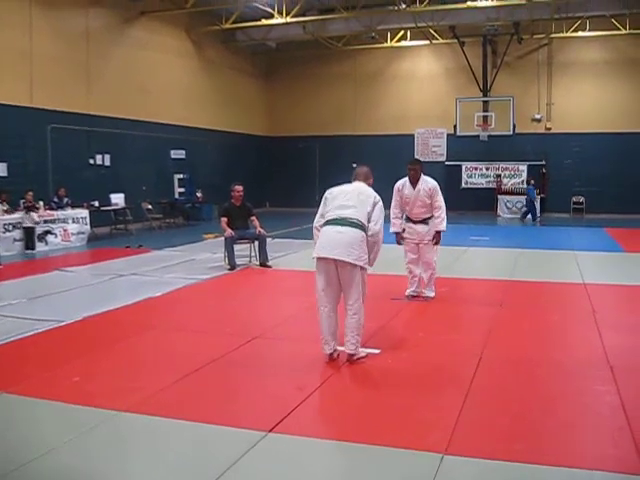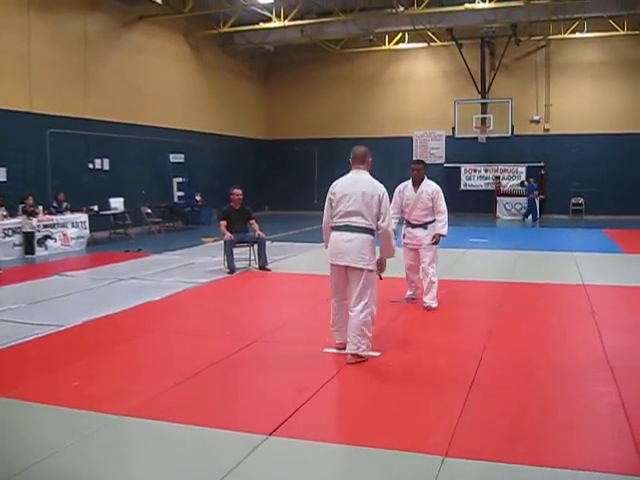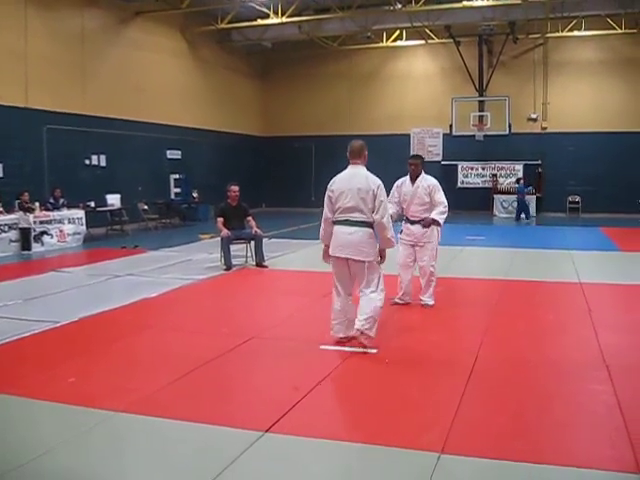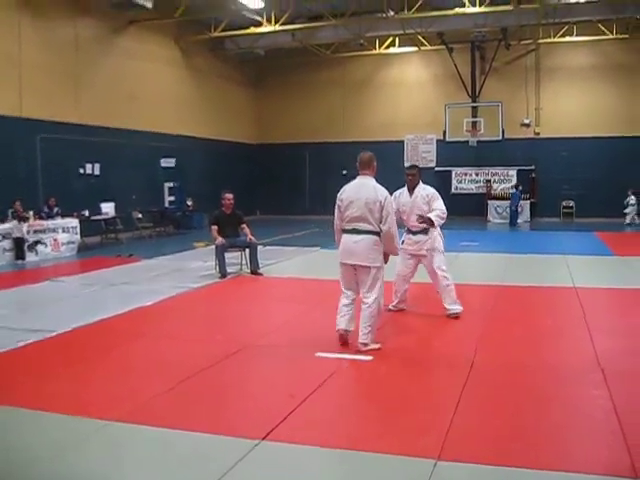
dt=0.4s
person 1, frame 1
left shoulder: (333, 191)
right shoulder: (373, 196)
left elbow: (317, 223)
right elbow: (375, 232)
left wrist: (322, 248)
right wrist: (368, 260)
left hip: (327, 241)
right hip: (354, 243)
left knee: (327, 300)
right knee: (354, 301)
left ankle: (330, 349)
right ankle: (352, 350)
person 1, frame 2
left shoulder: (336, 185)
right shoulder: (377, 188)
left elbow: (326, 221)
right elbow: (385, 226)
right wrist: (384, 255)
left hip: (338, 243)
right hip: (362, 245)
left knee: (339, 297)
right knee: (361, 301)
left ankle: (340, 339)
right ankle: (356, 350)
person 1, frame 3
left shoulder: (335, 181)
right shoulder: (374, 182)
left elbow: (327, 216)
right elbow: (381, 218)
left wrist: (326, 243)
right wrist: (384, 245)
left hip: (339, 238)
right hip: (363, 238)
left knee: (341, 290)
right knee: (371, 289)
left ankle: (342, 332)
right ankle: (361, 330)
person 1, frame 4
left shoulder: (345, 190)
right shoulder: (381, 192)
left elbow: (337, 223)
right elbow: (388, 226)
right wrist: (388, 250)
left hip: (348, 244)
right hip: (370, 246)
left knee: (348, 292)
right knee: (371, 295)
left ankle: (343, 328)
right ankle: (365, 340)
person 2, frame 1
left shoulder: (431, 184)
right shoulder: (400, 185)
left elbow: (439, 208)
right elbow: (396, 209)
left wrist: (438, 230)
right wrist: (397, 230)
left hip: (427, 227)
right hip: (409, 227)
left knee: (428, 261)
right knee: (411, 261)
left ankle: (428, 291)
right ankle: (413, 290)
person 2, frame 2
left shoulder: (433, 188)
right shoulder: (402, 188)
left elbow: (441, 212)
right elbow: (395, 210)
left wrist: (439, 232)
right wrist: (391, 228)
left hip: (428, 232)
right hip: (409, 231)
left knee: (428, 267)
right knee: (410, 266)
left ankle: (430, 300)
right ankle: (412, 293)
person 2, frame 3
left shoulder: (431, 183)
right shoulder: (400, 184)
left elbow: (442, 205)
right elbow: (393, 204)
left wrist: (433, 219)
left hip: (427, 229)
right hip: (407, 228)
left knee: (427, 266)
right knee: (404, 264)
left ankle: (427, 298)
right ankle: (403, 297)
person 2, frame 4
left shoulder: (429, 192)
right shoulder: (398, 195)
left elbow: (441, 212)
left wrist: (429, 219)
left hip: (430, 237)
right hip: (410, 238)
left knee: (439, 272)
right knee: (402, 273)
left ankle: (453, 307)
right ankle: (397, 304)
